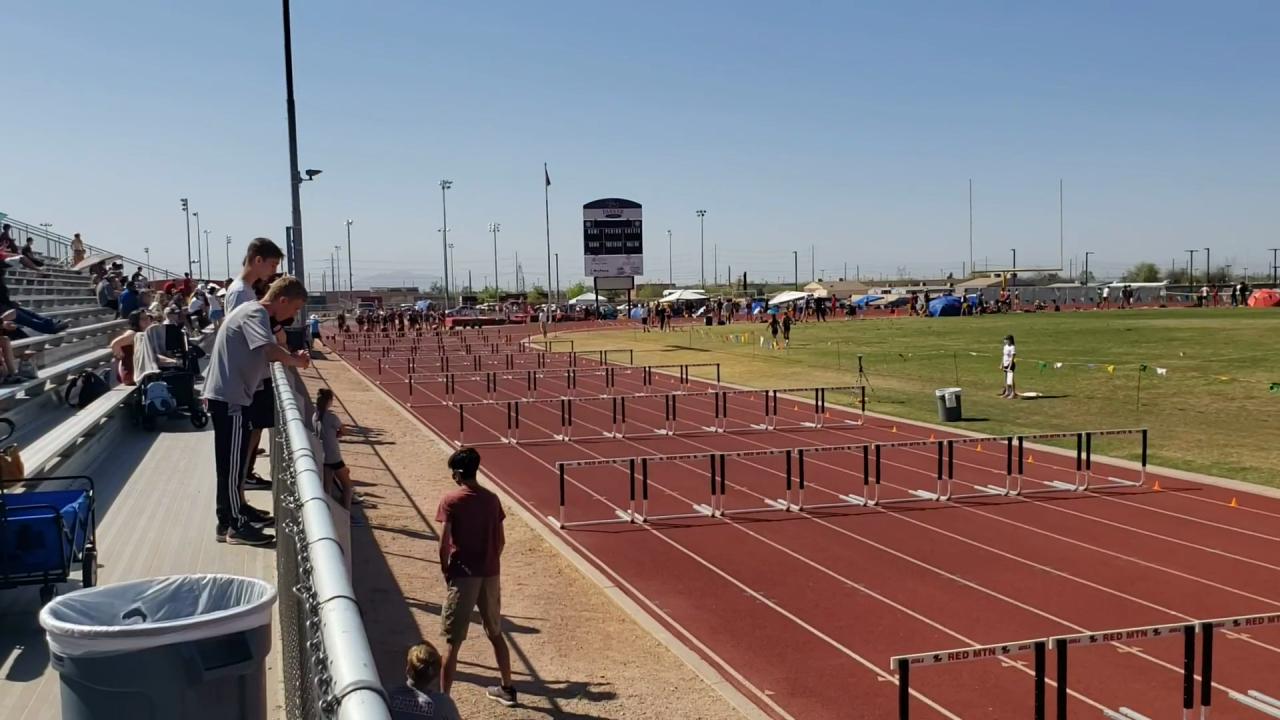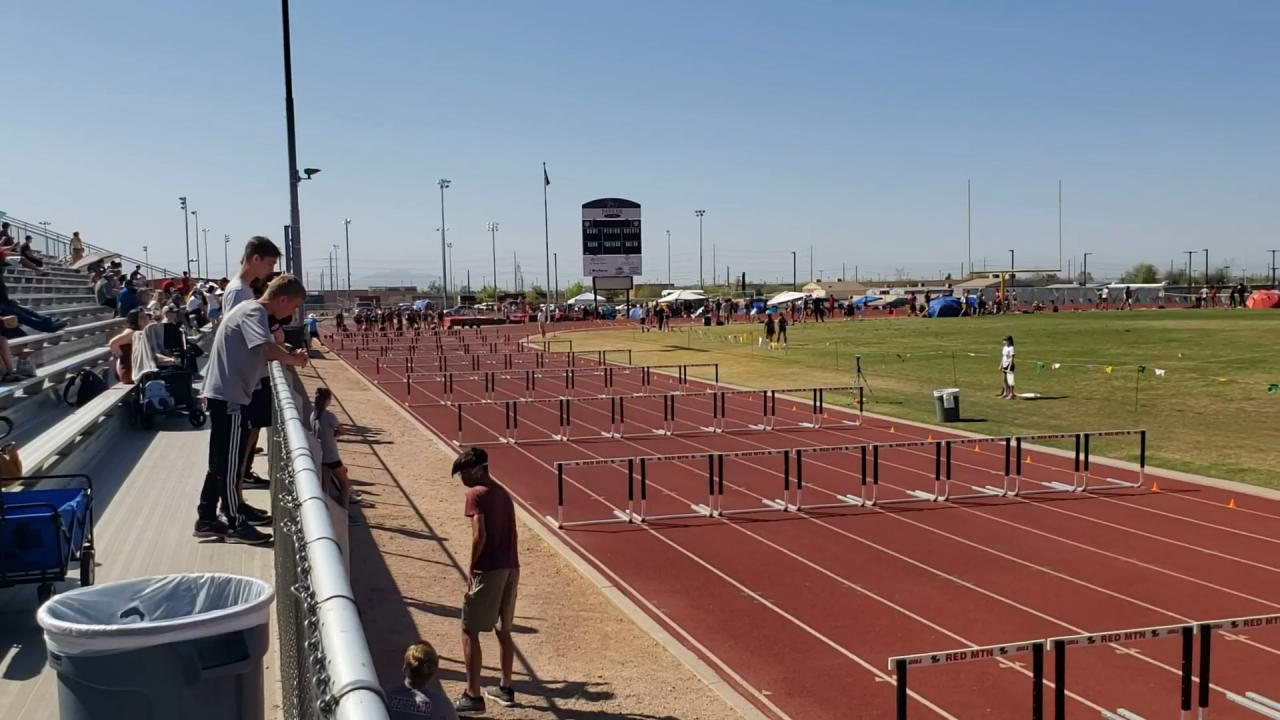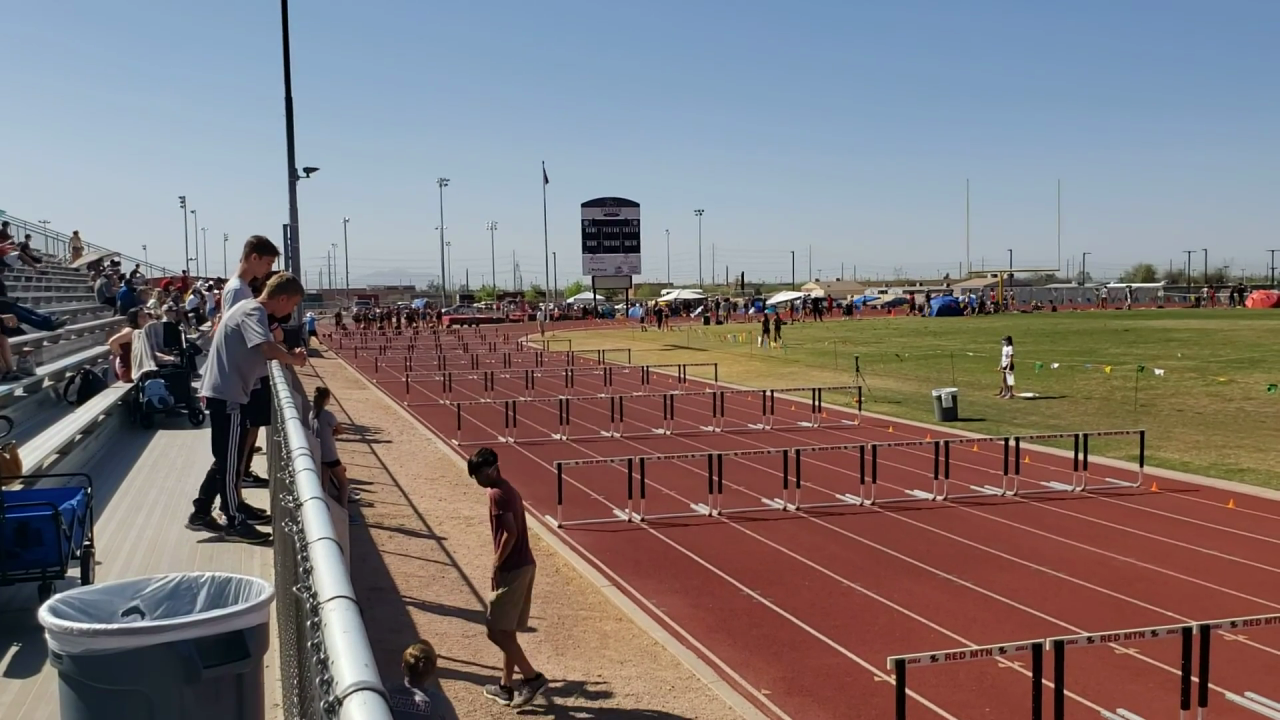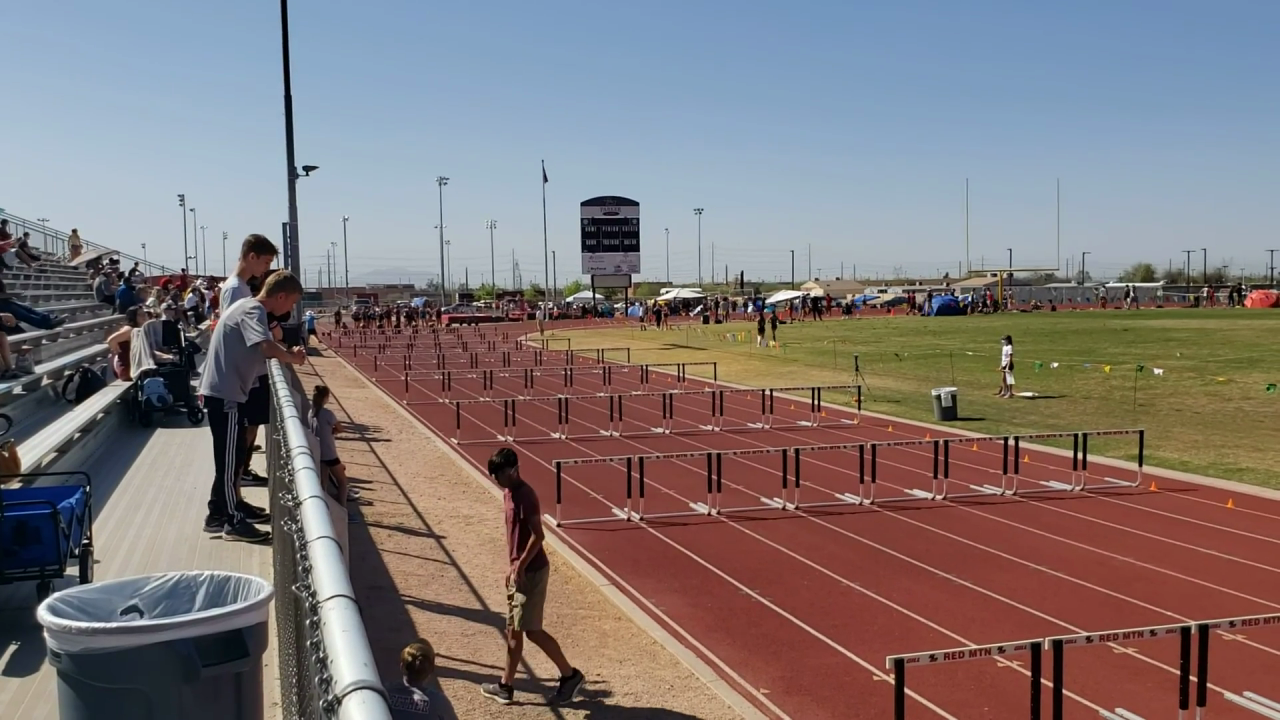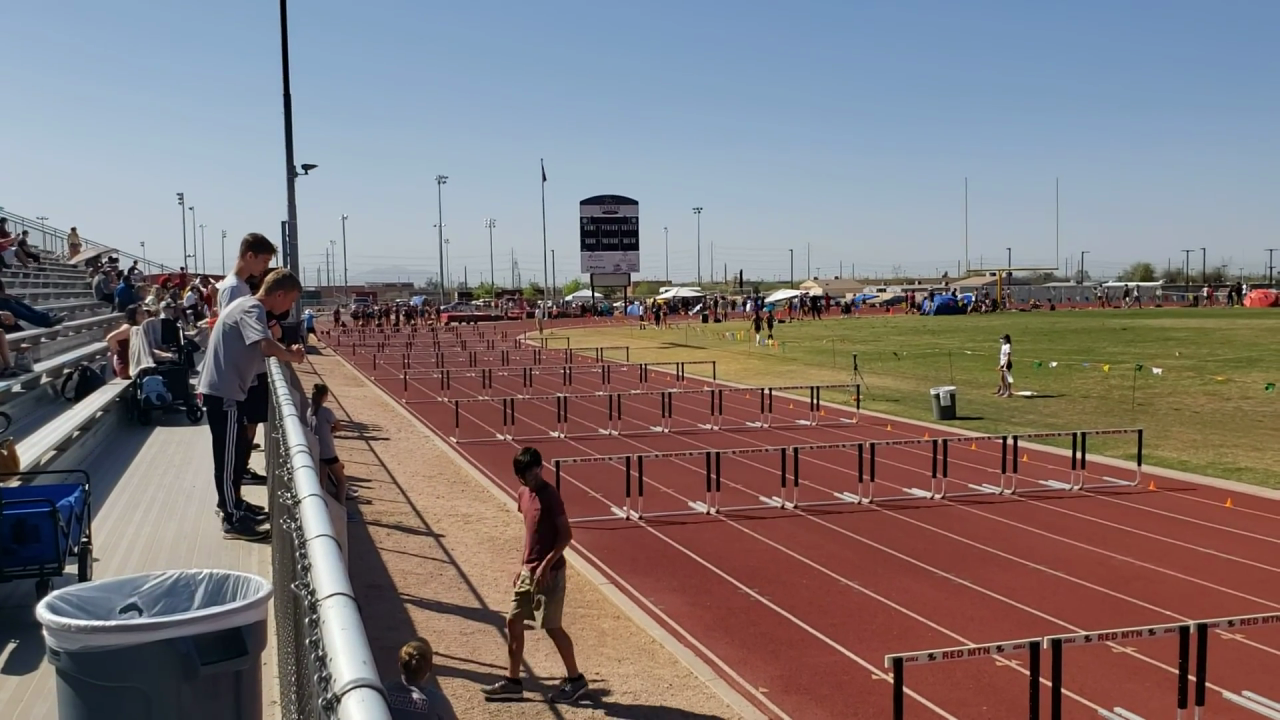
dt=0.2s
person 1, frame 1
left shoulder: (255, 312)
right shoulder: (255, 313)
left elbow: (267, 350)
right elbow: (271, 351)
left wrist: (292, 357)
right wrist: (297, 360)
left hip: (230, 395)
right hip: (229, 397)
left knee: (232, 461)
right knee: (232, 462)
left ankle: (230, 516)
right ankle: (237, 525)
person 1, frame 2
left shoulder: (253, 311)
right shoulder: (254, 312)
left elbow: (267, 349)
right elbow: (269, 350)
left wrist: (288, 353)
right wrist: (295, 359)
left hip: (226, 393)
right hip: (228, 396)
left knee: (223, 461)
right knee: (229, 462)
left ankle: (208, 519)
right ankle: (235, 524)
person 1, frame 3
left shoulder: (252, 309)
right shoulder: (253, 311)
left elbow: (265, 348)
right elbow: (268, 349)
left wrist: (287, 354)
right wrist: (294, 359)
left hip: (224, 392)
right hip: (227, 395)
left knee: (226, 459)
right knee: (229, 460)
left ankle: (202, 512)
right ankle: (234, 523)
person 1, frame 4
left shoulder: (251, 308)
right shoulder: (252, 310)
left elbow: (263, 346)
right elbow: (268, 348)
left wrist: (288, 354)
right wrist: (294, 357)
left hip: (225, 391)
right hip: (224, 393)
left knee: (233, 456)
right knee: (229, 459)
left ankle: (220, 511)
right ankle: (233, 522)
person 1, frame 5
left shoulder: (250, 306)
right shoulder: (252, 309)
left elbow: (263, 344)
right elbow: (267, 346)
left wrist: (287, 352)
right wrist: (293, 355)
left hip: (226, 389)
right hip: (223, 392)
left knee: (238, 452)
right knee: (229, 457)
left ankle: (234, 507)
right ankle: (233, 521)
person 2, frame 1
left shoulder: (450, 501)
right shoulder: (492, 500)
left elbow: (444, 543)
right elbow: (500, 541)
left wrist: (447, 571)
left hip: (462, 577)
right hip: (490, 576)
left knee: (453, 642)
right knee: (495, 634)
right ankle: (507, 689)
person 2, frame 2
left shoulder: (476, 495)
right shoulder: (504, 494)
left elbow: (480, 535)
left wrist: (472, 568)
left hip: (488, 571)
right hip: (511, 569)
left knee: (470, 633)
right knee: (504, 631)
left ankle: (473, 696)
right ankle: (505, 688)
person 2, frame 3
left shoulder: (497, 494)
right shoulder: (509, 491)
left elbow: (510, 533)
left wrist: (496, 566)
left hip: (512, 570)
right hip: (524, 566)
left knee: (496, 630)
right knee: (507, 630)
left ankle: (532, 677)
right ankle: (506, 686)
person 2, frame 4
left shoulder: (523, 495)
right shoulder: (512, 493)
left elbow: (537, 536)
left wrist: (519, 567)
right wrist: (514, 568)
left hip: (531, 571)
right hip: (525, 570)
left knee: (532, 631)
right knee: (514, 628)
left ankle: (570, 674)
right ankle: (506, 685)
person 2, frame 5
left shoulder: (551, 496)
right shoulder: (523, 493)
left elbow: (565, 535)
left wrist: (546, 565)
right wrist: (523, 566)
left hip: (549, 572)
right hip: (530, 570)
left knee: (552, 628)
right knee: (513, 622)
left ankle: (576, 678)
right ankle: (512, 681)
person 3, frame 1
left shoulder: (249, 289)
right shoulder: (239, 291)
left wrist: (273, 333)
left knee: (254, 429)
right knee: (250, 430)
left ankle: (246, 473)
right ankle: (241, 477)
person 3, frame 2
left shoulder: (247, 289)
right shoulder: (237, 290)
left wrist: (272, 333)
left knee: (253, 428)
right knee: (248, 429)
left ankle: (244, 473)
right ankle: (239, 475)
person 3, frame 3
left shoulder: (245, 287)
right shoulder: (236, 289)
left hip: (256, 374)
left knee: (253, 426)
right knee: (249, 427)
left ankle: (244, 472)
right ankle: (240, 474)
person 3, frame 4
left shoulder: (244, 286)
right shoulder: (234, 288)
left wrist: (269, 330)
right wrist: (269, 330)
left knee: (251, 425)
right knee: (247, 427)
left ankle: (242, 470)
person 3, frame 5
left shoulder: (243, 285)
right shoulder: (233, 287)
left wrist: (269, 328)
right wrist: (269, 328)
left hip: (253, 369)
left knee: (250, 424)
right knee: (246, 425)
left ankle: (241, 469)
right ankle: (239, 471)
